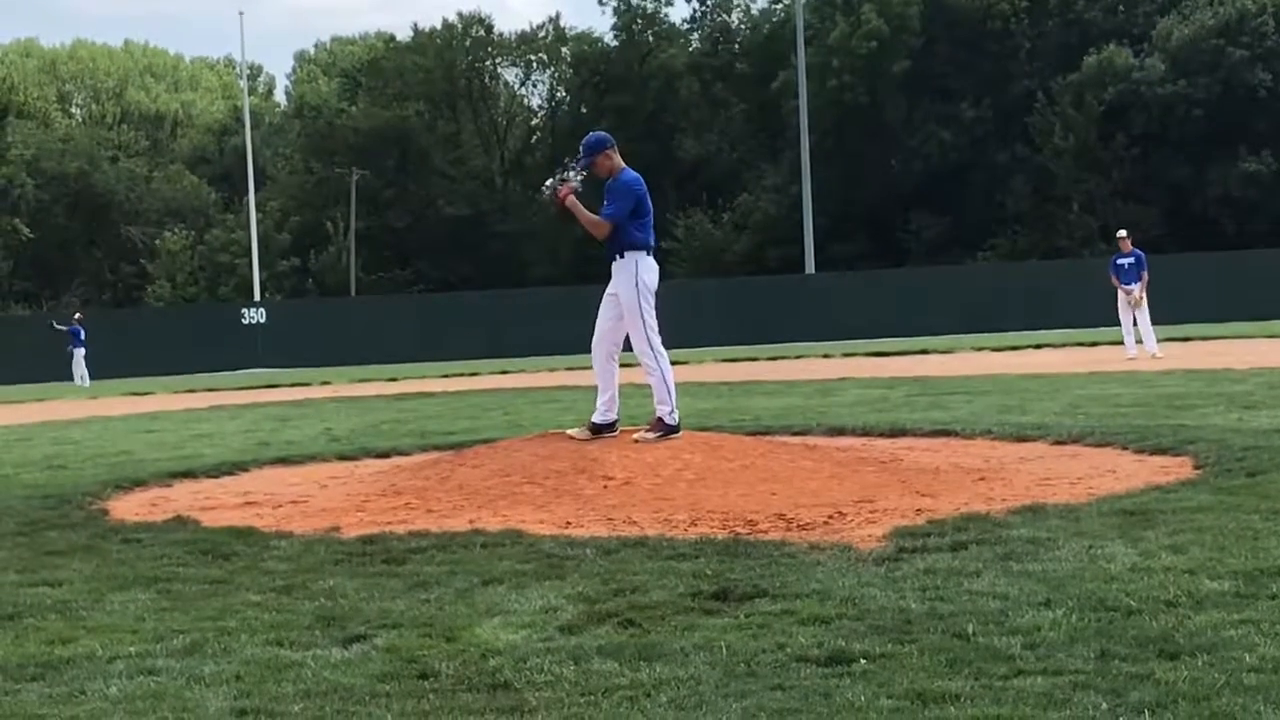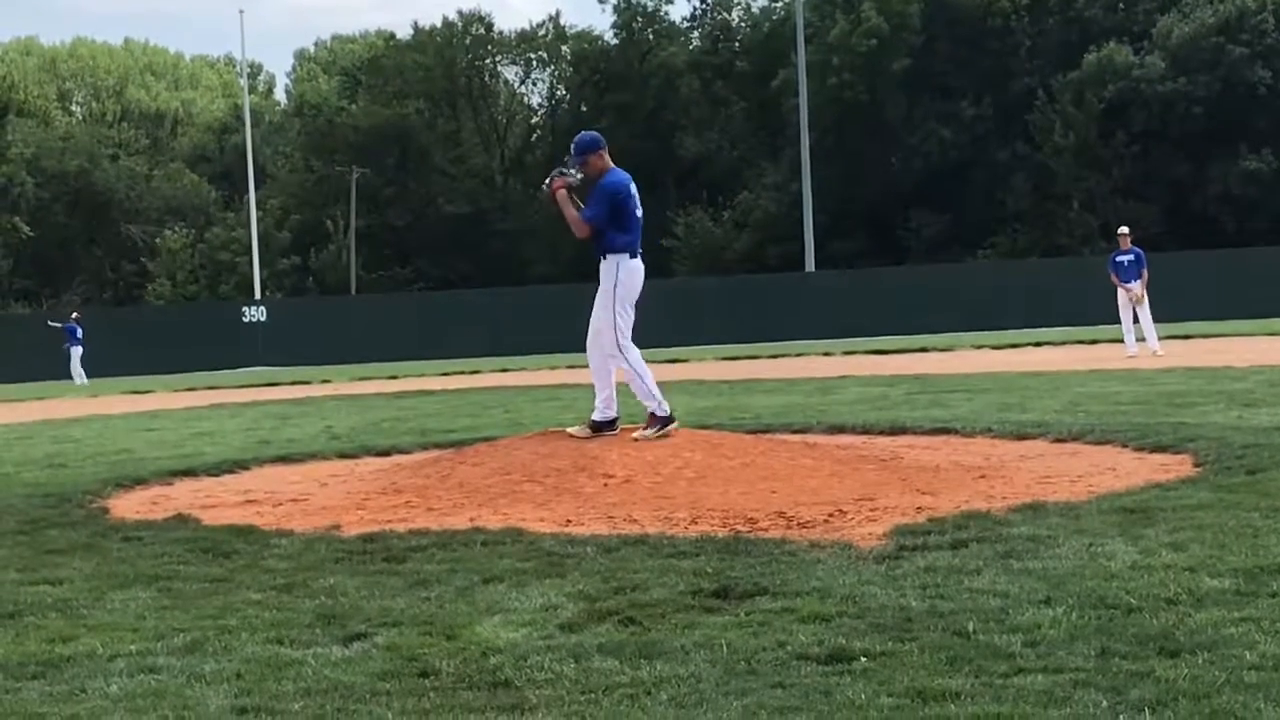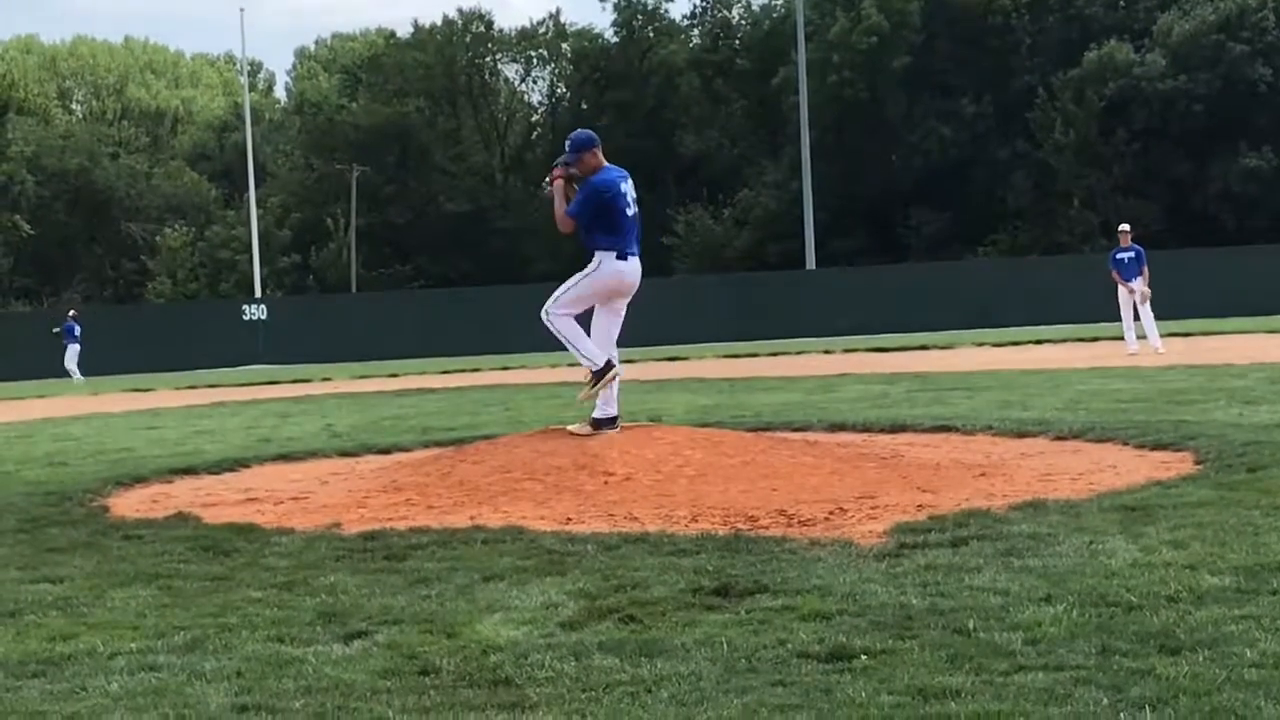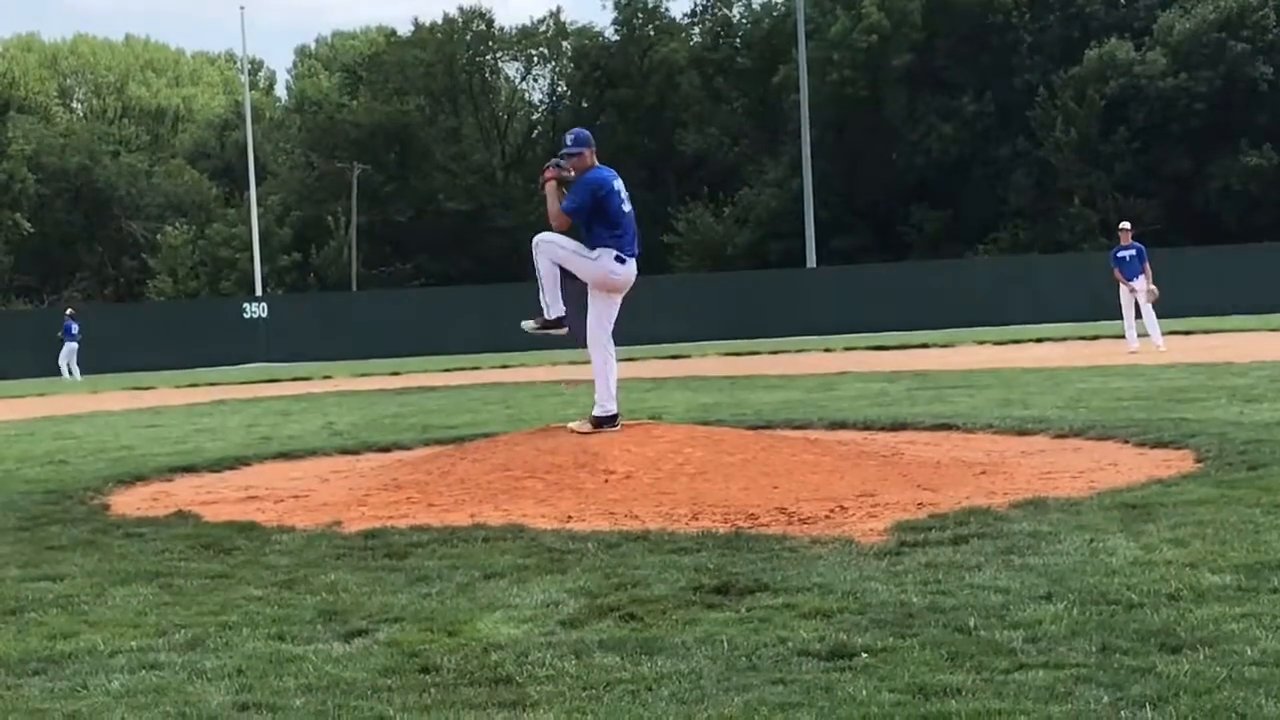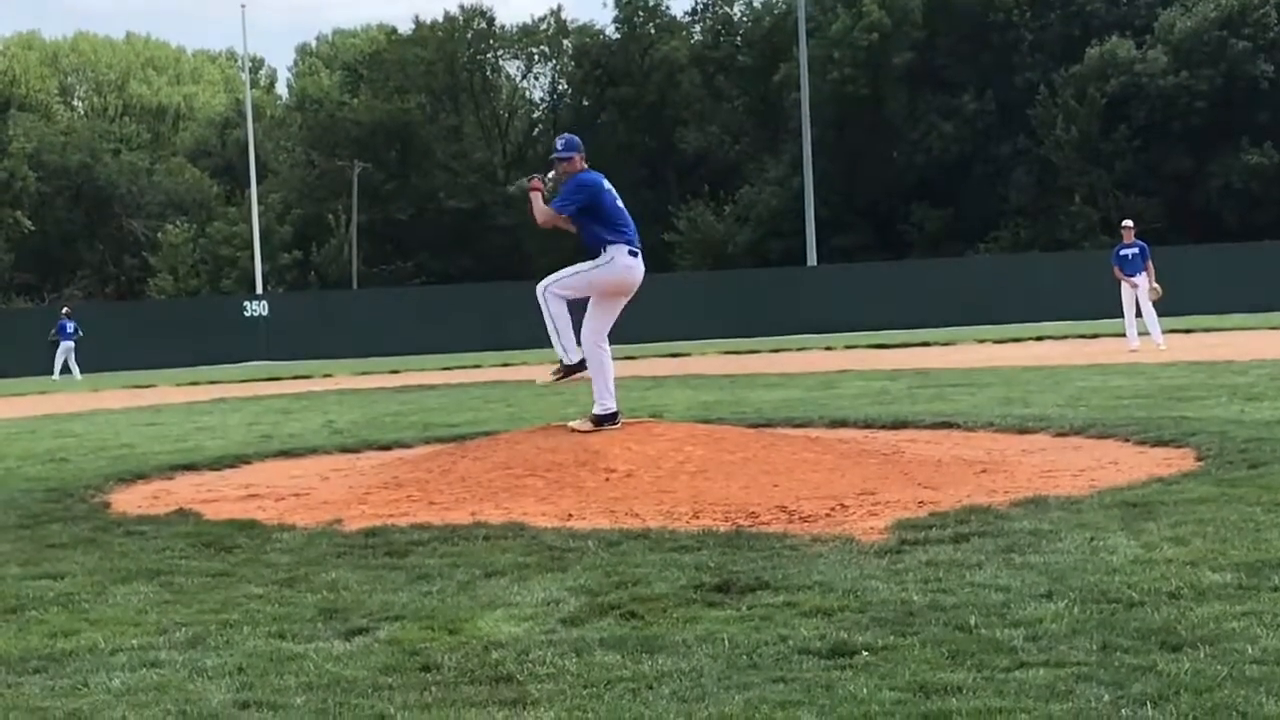
dt=0.2s
person 1, frame 1
left shoulder: (627, 182)
right shoulder: (617, 183)
left elbow: (602, 230)
right elbow: (604, 227)
left wrist: (571, 202)
right wrist: (572, 202)
left hip: (634, 267)
right hip: (622, 270)
left knee: (647, 345)
right knee: (603, 346)
left ankle: (668, 419)
right ankle: (605, 419)
person 1, frame 2
left shoulder: (609, 184)
right shoulder: (621, 179)
left elbow: (582, 230)
right elbow: (595, 221)
left wrist: (561, 196)
right wrist: (568, 196)
left hip: (620, 268)
right hip: (618, 268)
left knee: (619, 346)
right knee: (598, 345)
left ankle: (660, 412)
right ankle: (605, 417)
person 1, frame 3
left shoulder: (597, 184)
right shoulder: (621, 176)
left elbow: (566, 225)
left wrist: (558, 185)
right wrist: (571, 184)
left hip: (608, 266)
right hip: (628, 266)
left knee: (554, 312)
right knee: (603, 342)
left ankle: (600, 367)
right ankle: (606, 415)
person 1, frame 4
left shoulder: (591, 181)
right shoulder: (609, 176)
left elbow: (559, 223)
right elbow: (581, 208)
left wrist: (550, 185)
right wrist: (560, 189)
left hip: (605, 263)
right hip: (623, 268)
left knee: (543, 242)
right knee: (600, 339)
left ankle: (554, 317)
right ankle: (606, 413)
person 1, frame 5
left shoulder: (581, 182)
right shoulder: (593, 181)
left elbow: (545, 219)
right elbow: (574, 223)
left wrist: (535, 192)
right wrist: (550, 202)
left hip: (616, 261)
right hip: (628, 267)
left knee: (548, 289)
right knee: (594, 337)
left ankle: (572, 360)
right ankle: (606, 412)
